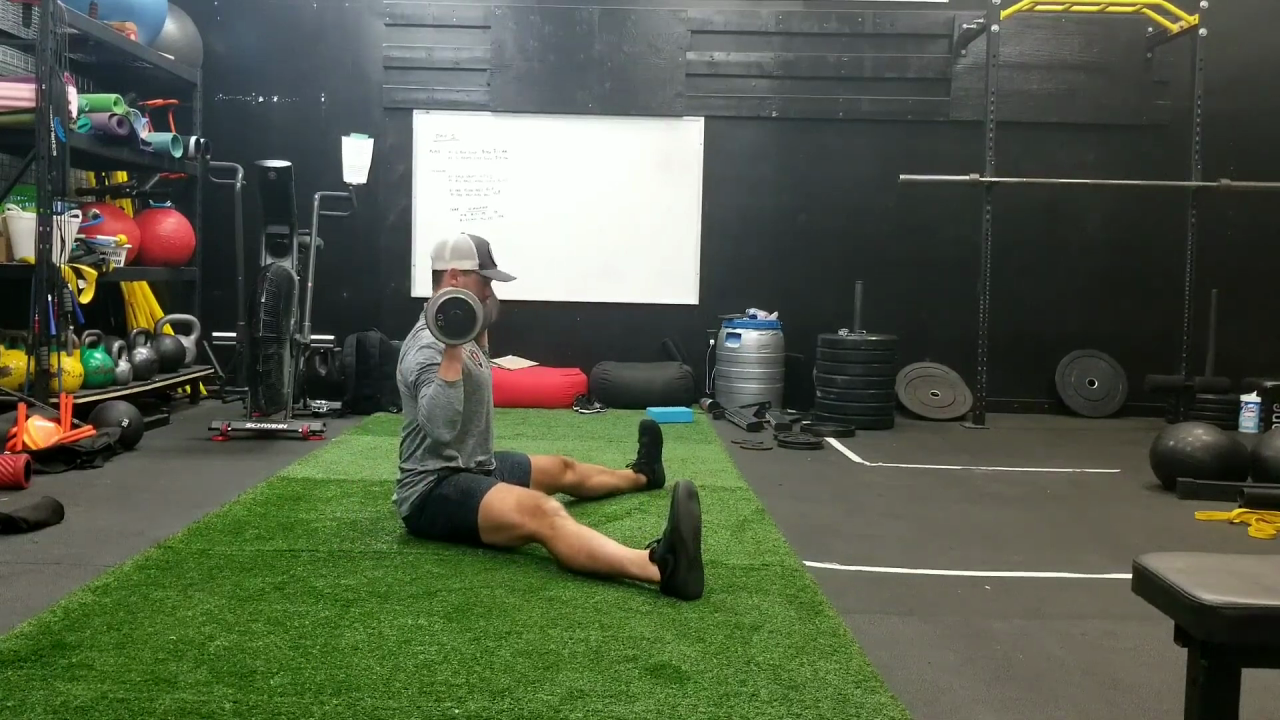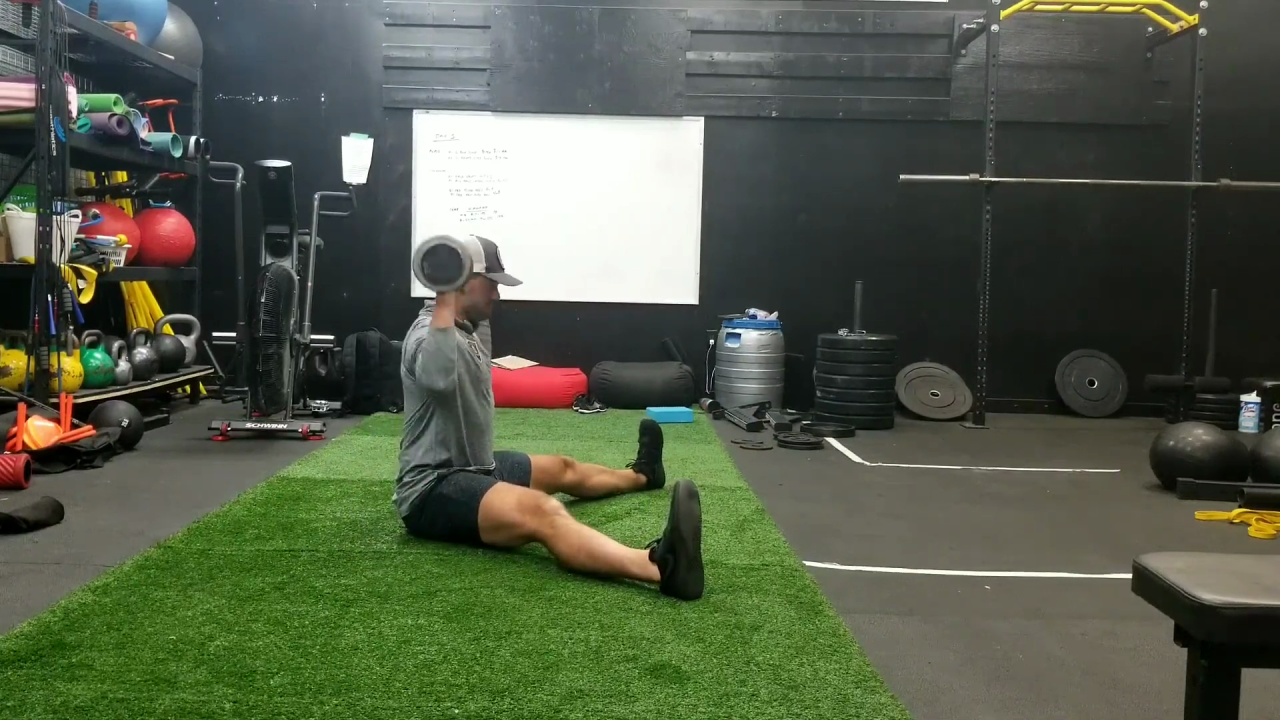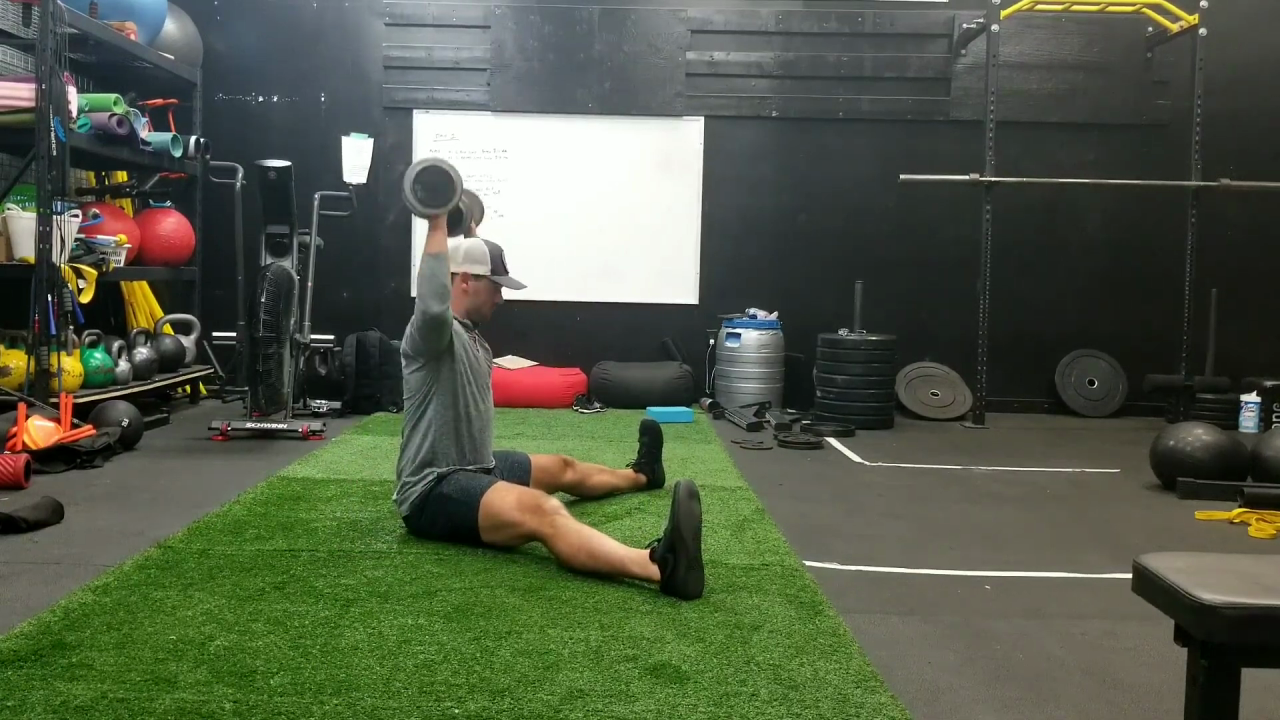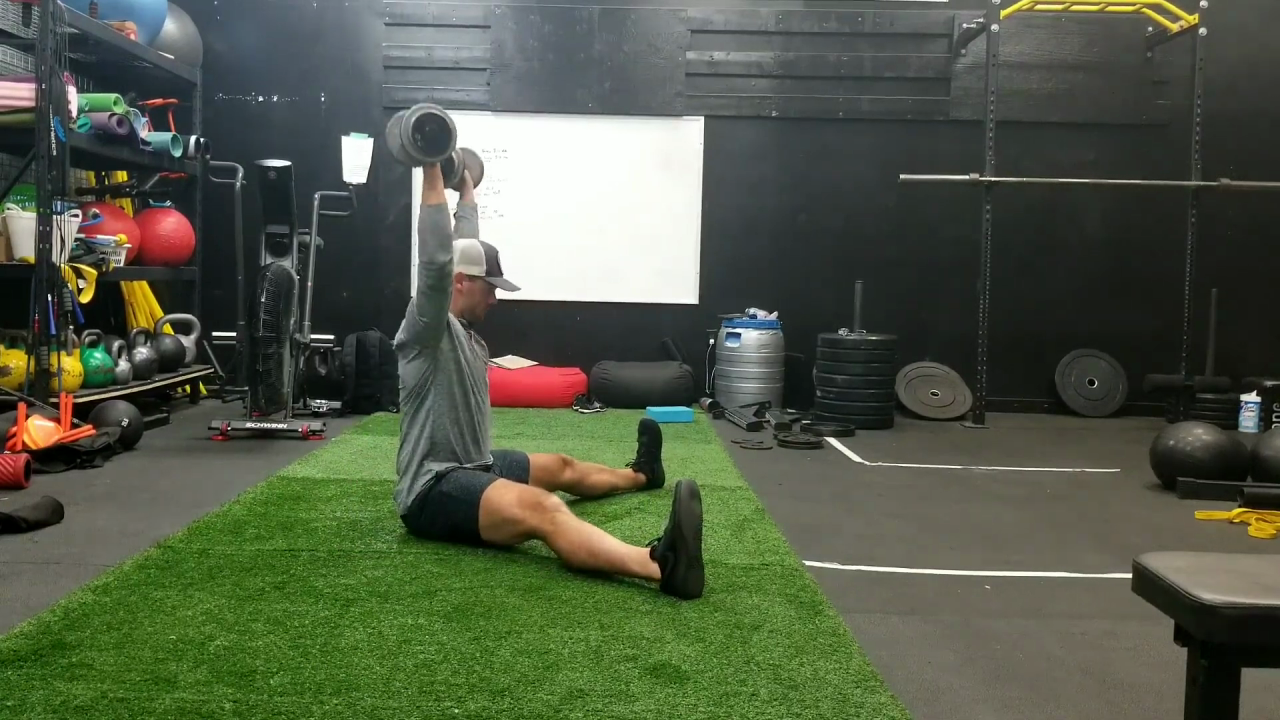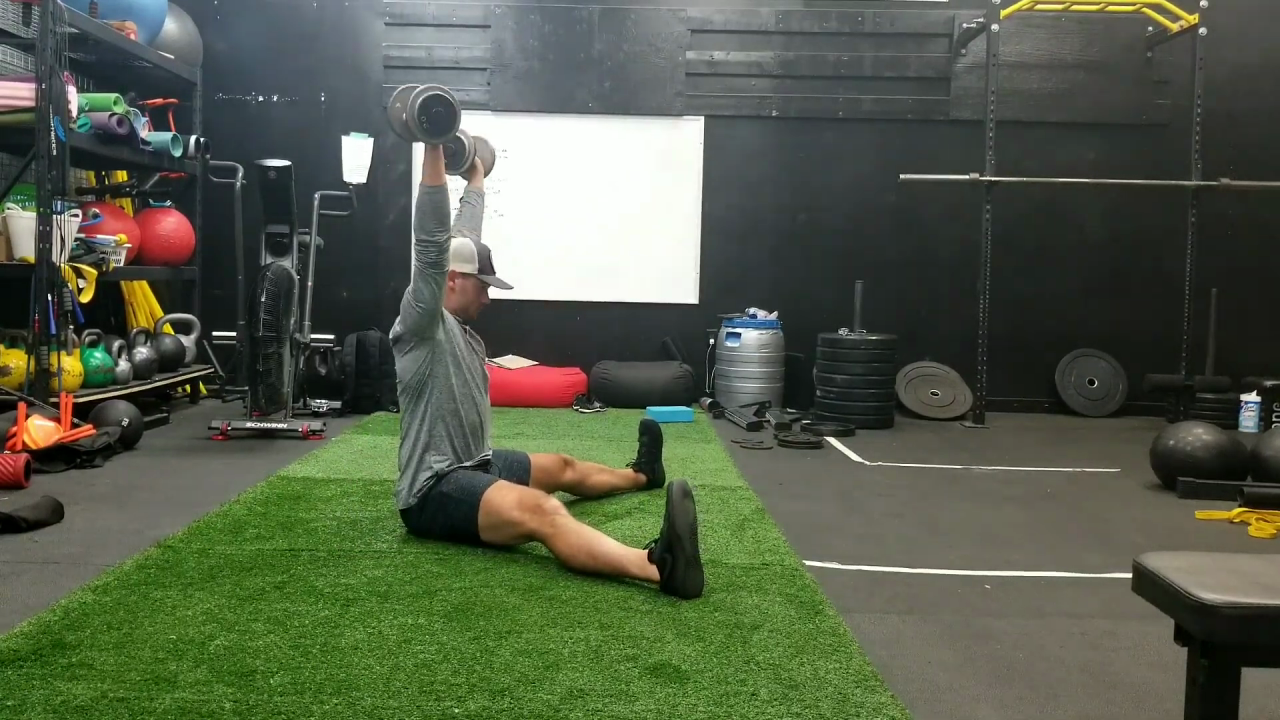
dt=0.3s
person 1, frame 1
right shoulder: (429, 345)
right elbow: (441, 427)
left wrist: (478, 335)
right wrist: (452, 349)
right hip: (432, 491)
left knee: (562, 469)
right knee: (541, 514)
left ankle: (641, 475)
right ankle: (661, 567)
person 1, frame 2
left shoulder: (460, 329)
right shoulder: (429, 332)
right elbow: (438, 378)
left wrist: (473, 311)
right wrist: (444, 297)
left hip: (472, 466)
right hip: (433, 490)
left knee: (562, 469)
right knee: (541, 513)
left ankle: (641, 474)
right ankle: (661, 567)
person 1, frame 3
left shoulder: (461, 328)
right shoulder: (435, 333)
right elbow: (432, 304)
left wrist: (470, 232)
right wrist: (437, 224)
left hip: (474, 468)
right hip: (434, 491)
left knee: (563, 468)
right knee: (541, 512)
left ankle: (641, 475)
right ankle: (659, 566)
person 1, frame 4
left shoulder: (457, 324)
right shoulder: (428, 327)
left elbow: (463, 246)
right elbow: (436, 260)
left wrist: (466, 189)
right wrist: (432, 172)
left hip: (472, 467)
right hip: (434, 489)
left knee: (562, 467)
right knee: (541, 509)
left ankle: (640, 475)
right ankle: (661, 565)
person 1, frame 5
left shoulder: (452, 323)
right shoulder: (422, 324)
left elbow: (463, 236)
right elbow: (432, 240)
left wrist: (476, 177)
right wrist: (433, 146)
left hip: (473, 466)
right hip: (434, 489)
left knee: (563, 468)
right knee: (540, 512)
left ankle: (641, 474)
right ankle: (660, 566)
